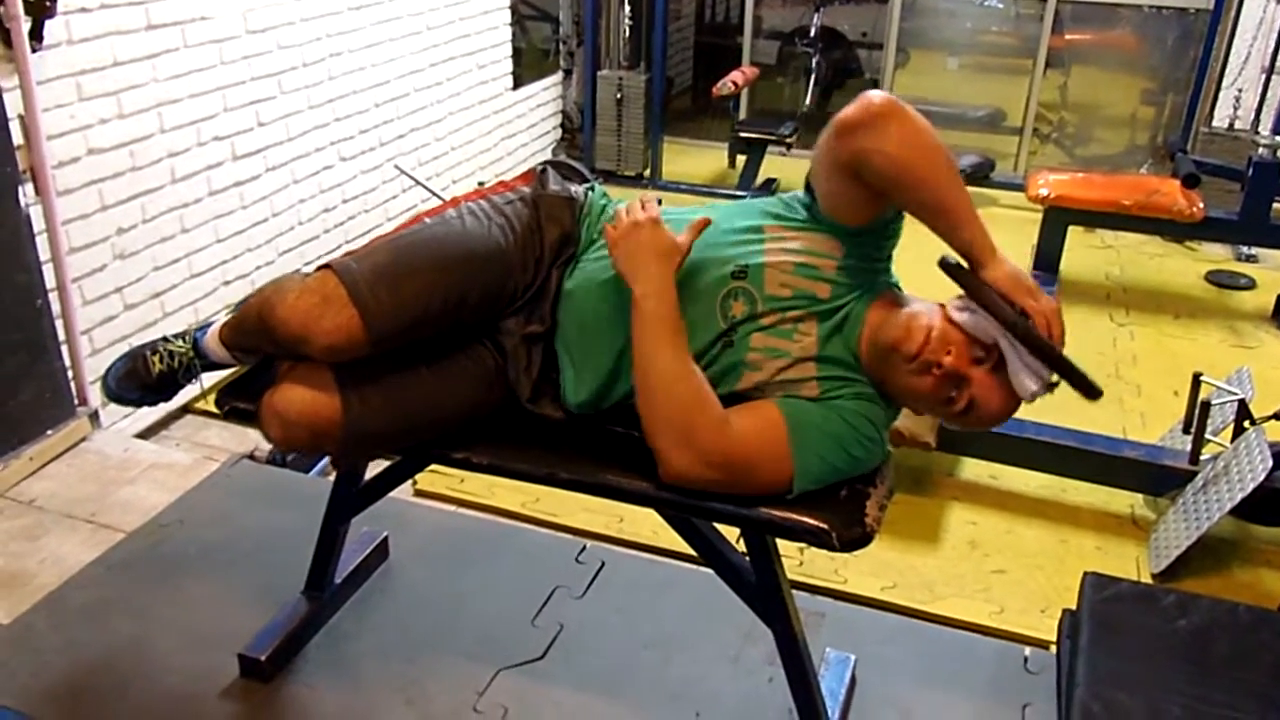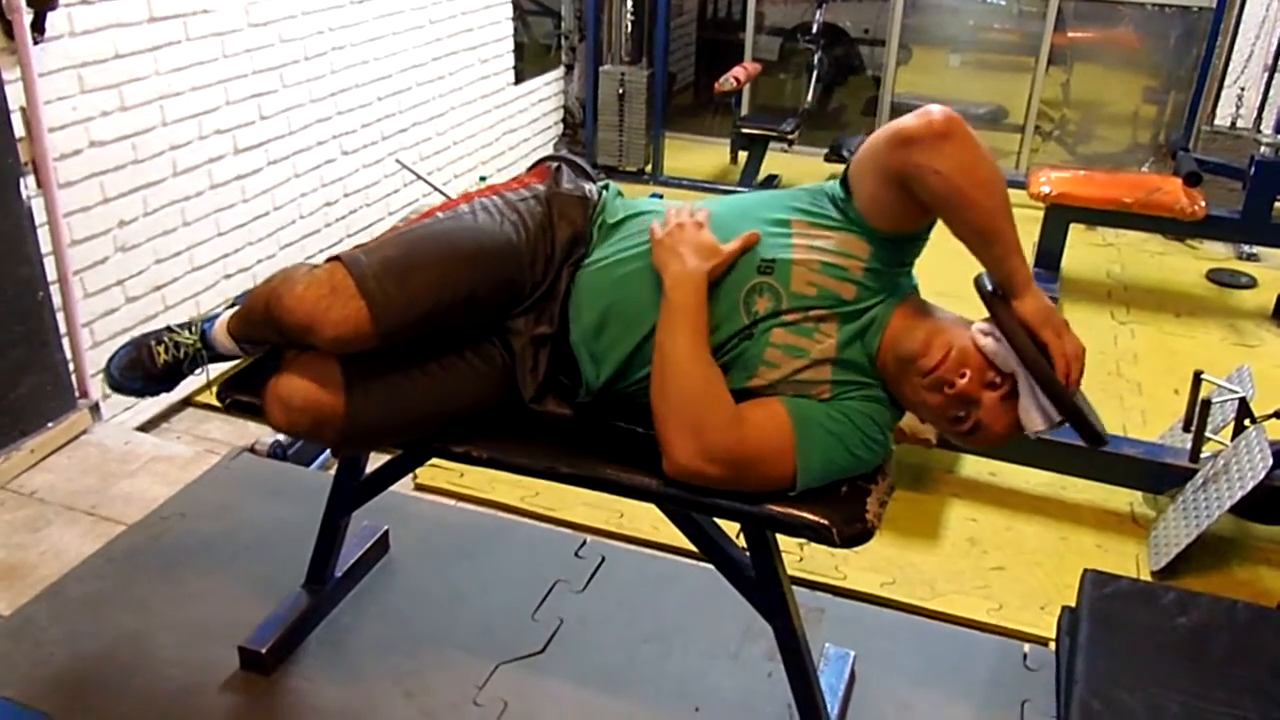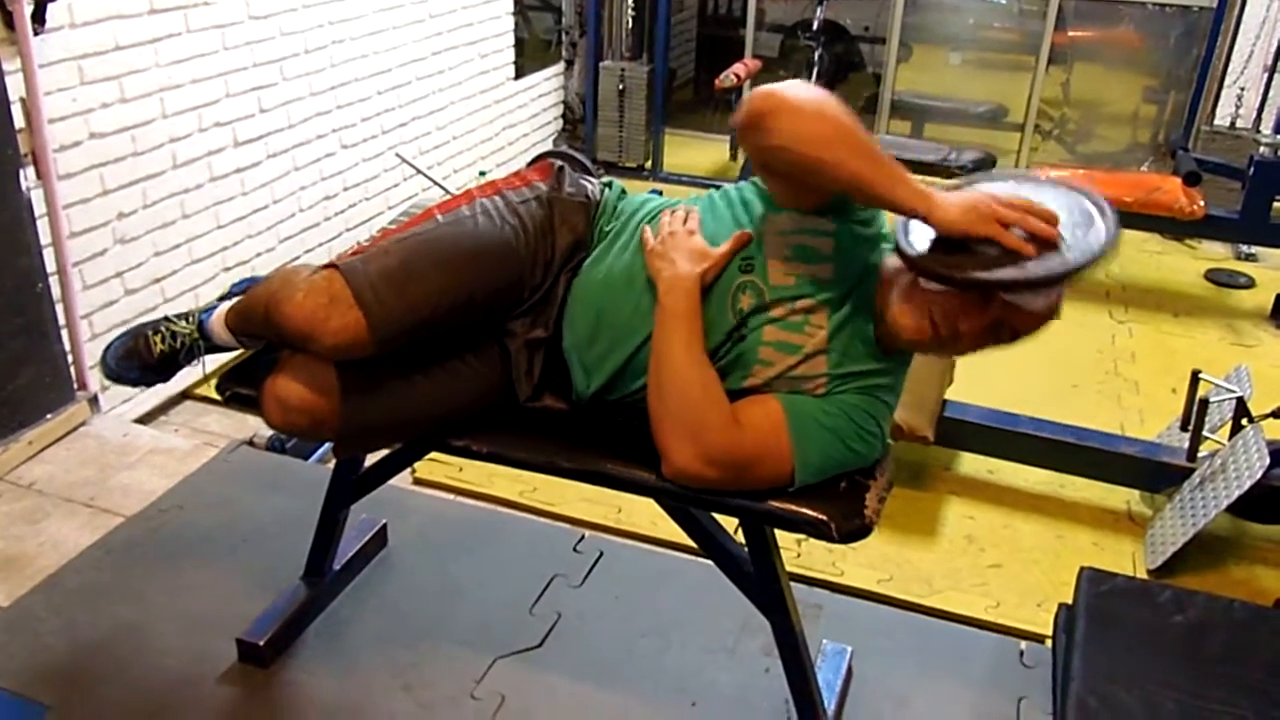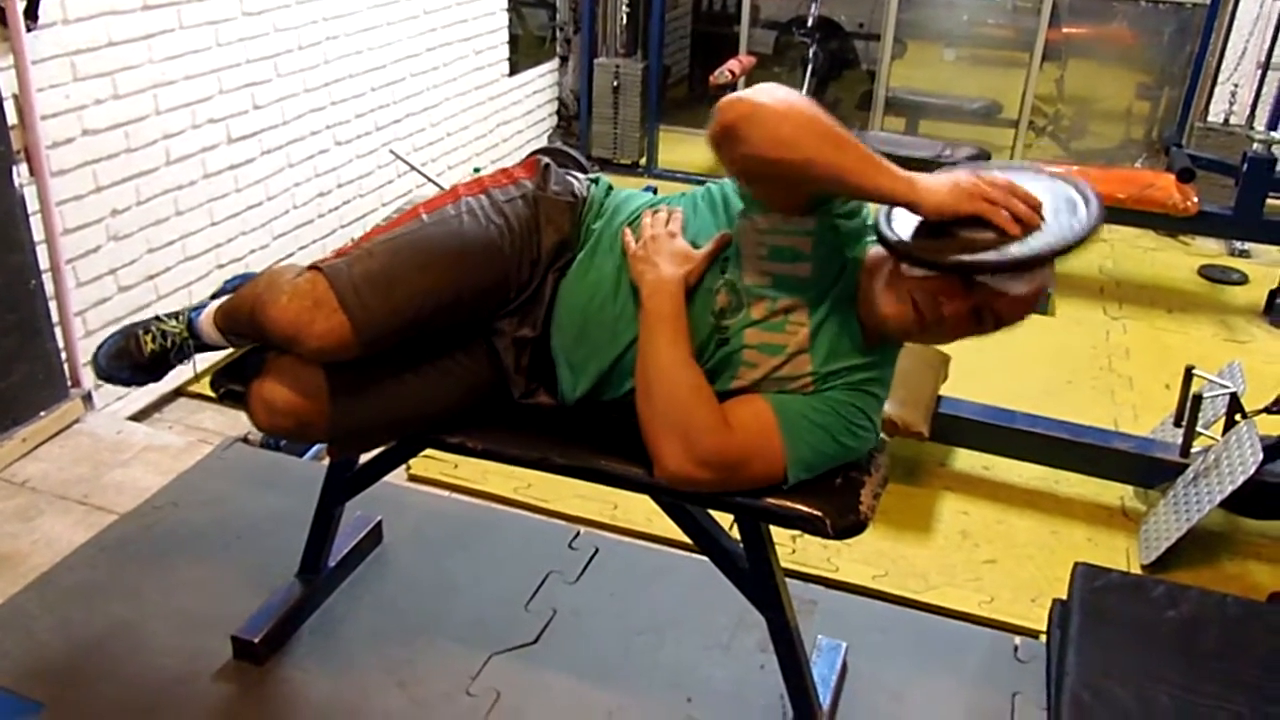
dt=0.4s
person 1, frame 1
left shoulder: (848, 429)
right shoulder: (860, 245)
left elbow: (689, 454)
right elbow: (871, 122)
left wrist: (650, 286)
right wrist: (991, 261)
left hip: (531, 366)
left knee: (295, 416)
right knee: (314, 322)
left ankle: (260, 360)
right ankle: (222, 340)
person 1, frame 2
left shoulder: (853, 427)
right shoulder: (881, 244)
left elbow: (694, 451)
right elbow: (928, 135)
left wrist: (686, 281)
right wrist: (1024, 292)
left hip: (542, 363)
left knee: (296, 403)
right knee: (326, 311)
left ankle: (262, 350)
right ankle: (231, 329)
person 1, frame 3
left shoulder: (854, 414)
right shoulder: (852, 222)
left elbow: (696, 455)
right elbow: (770, 111)
left wrist: (678, 285)
right wrist: (936, 202)
left hip: (540, 366)
left knee: (295, 403)
right knee: (324, 318)
left ankle: (266, 336)
right ankle: (232, 319)
person 1, frame 4
left shoulder: (845, 409)
right shoulder: (839, 208)
left elbow: (688, 457)
right elbow: (742, 118)
left wrist: (662, 287)
right wrist: (923, 189)
left hip: (528, 363)
left knee: (283, 406)
right knee: (308, 321)
left ankle: (252, 327)
right ankle: (222, 317)
